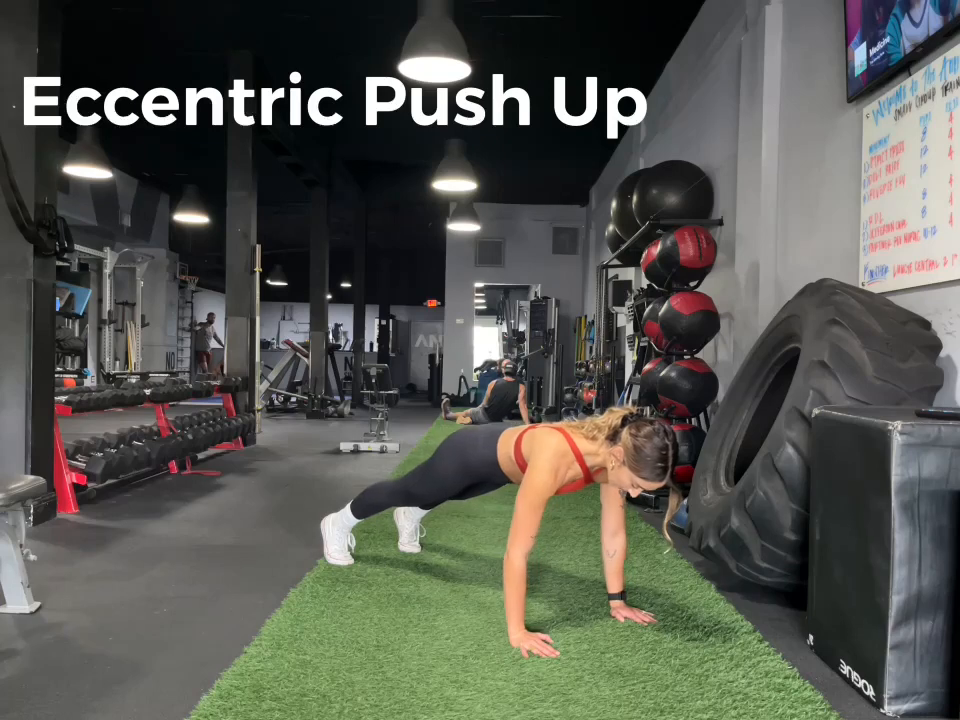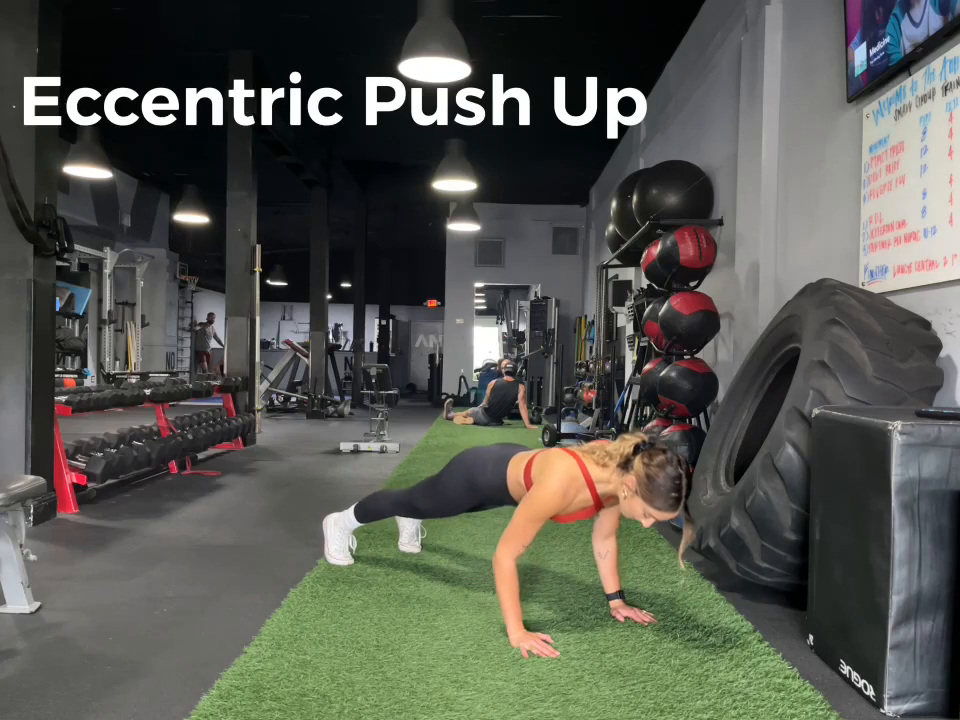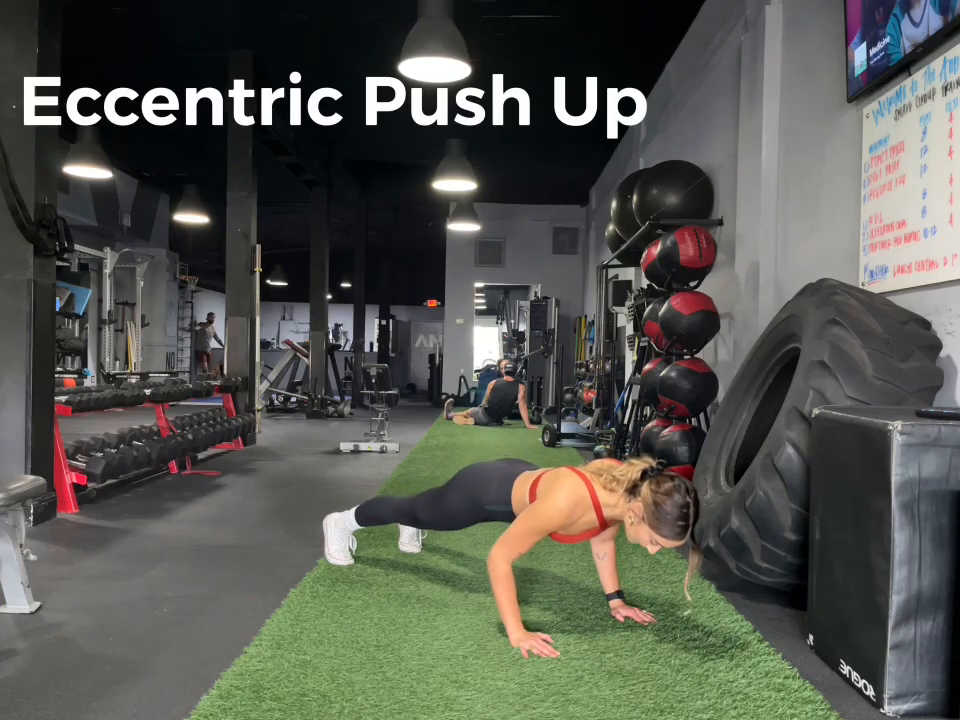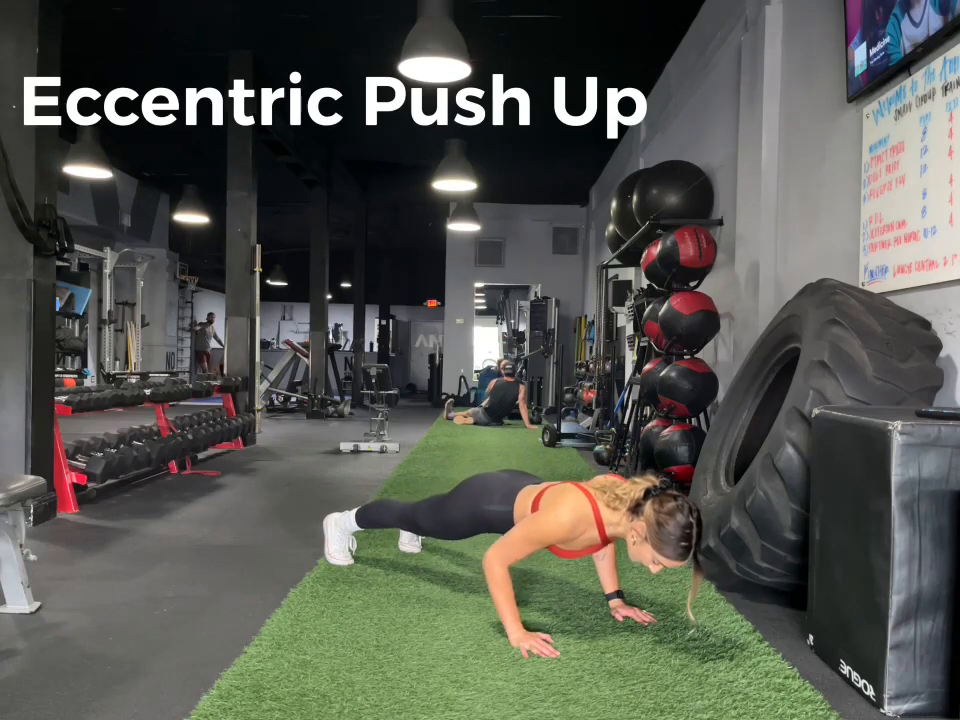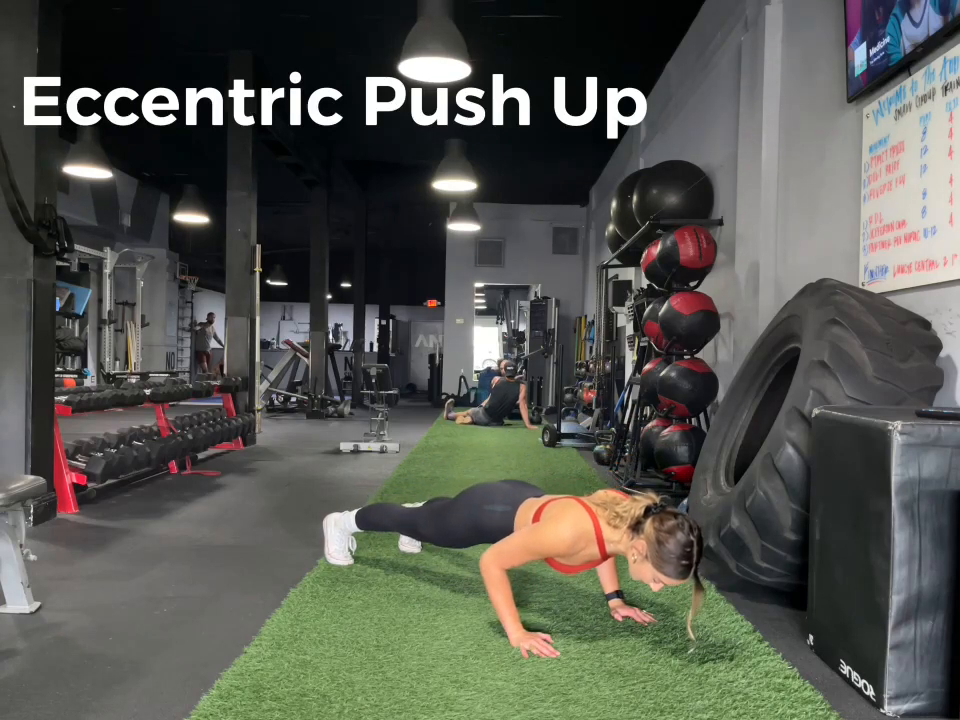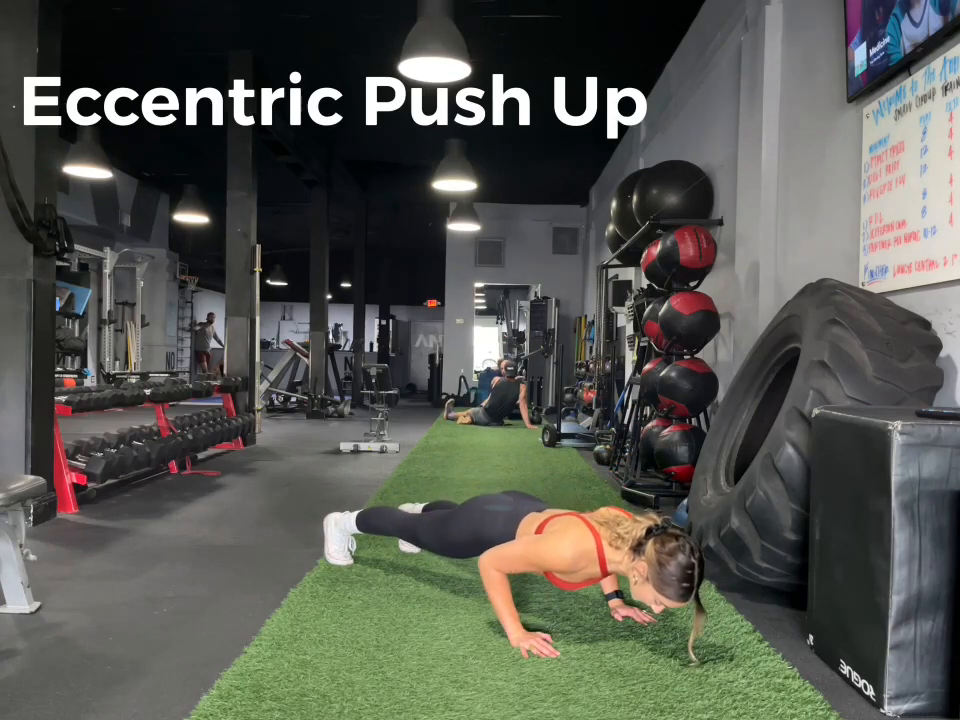
dt=0.4s
person 1, frame 1
left shoulder: (615, 454)
right shoulder: (554, 457)
left elbow: (615, 533)
right elbow: (517, 551)
left wrist: (617, 599)
right wrist: (516, 632)
left hip: (504, 454)
right hip: (472, 454)
left knee: (447, 496)
right knee: (405, 492)
left ankle: (409, 520)
right ankle: (339, 522)
person 1, frame 2
left shoulder: (622, 473)
right shoulder: (563, 481)
left elbow: (605, 538)
right elbow: (505, 555)
left wrist: (615, 599)
right wrist: (517, 632)
left hip: (514, 467)
right hip: (481, 475)
right knee: (410, 501)
left ankle: (411, 525)
right ankle: (341, 522)
person 1, frame 3
left shoulder: (628, 489)
right shoulder: (569, 500)
left elbow: (602, 538)
right elbow: (499, 558)
left wrist: (615, 599)
right wrist: (517, 632)
left hip: (519, 481)
right hip: (484, 491)
right knee: (412, 511)
left ankle: (411, 530)
right ankle: (341, 522)
person 1, frame 4
left shoulder: (630, 503)
right shoulder: (570, 516)
left elbow: (603, 541)
right elbow: (494, 560)
left wrist: (614, 598)
right wrist: (516, 632)
left hip: (521, 492)
right hip: (486, 503)
right knee: (413, 517)
left ankle: (412, 533)
right ankle: (342, 522)
person 1, frame 5
left shoulder: (632, 516)
right shoulder: (571, 532)
right elbow: (491, 563)
left wrist: (614, 599)
right wrist: (516, 633)
left hip: (523, 502)
right hip: (487, 515)
right knee: (412, 525)
left ankle: (416, 508)
right ankle: (343, 522)
person 1, frame 6
left shoulder: (636, 535)
right shoulder: (572, 550)
right elbow: (489, 564)
left wrist: (614, 599)
right wrist: (516, 633)
left hip: (524, 514)
right hip: (488, 527)
left knee: (449, 514)
right knee: (414, 532)
left ankle: (417, 509)
right ankle: (343, 522)
